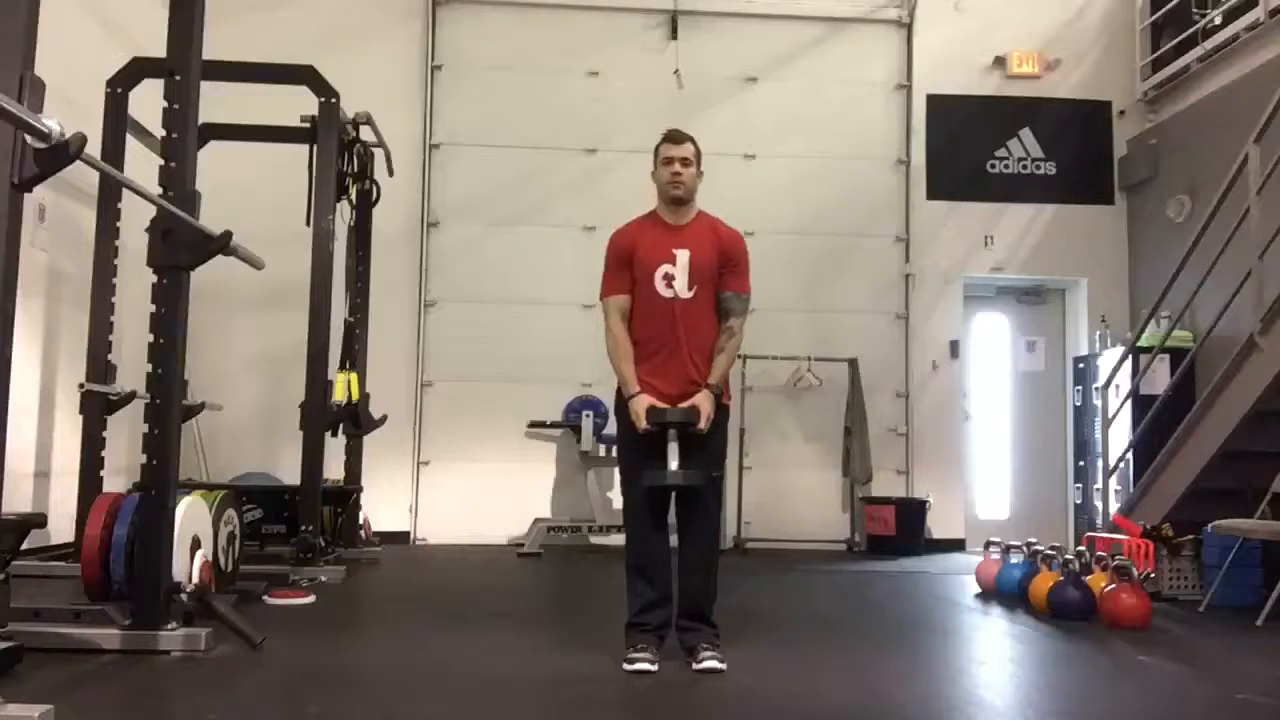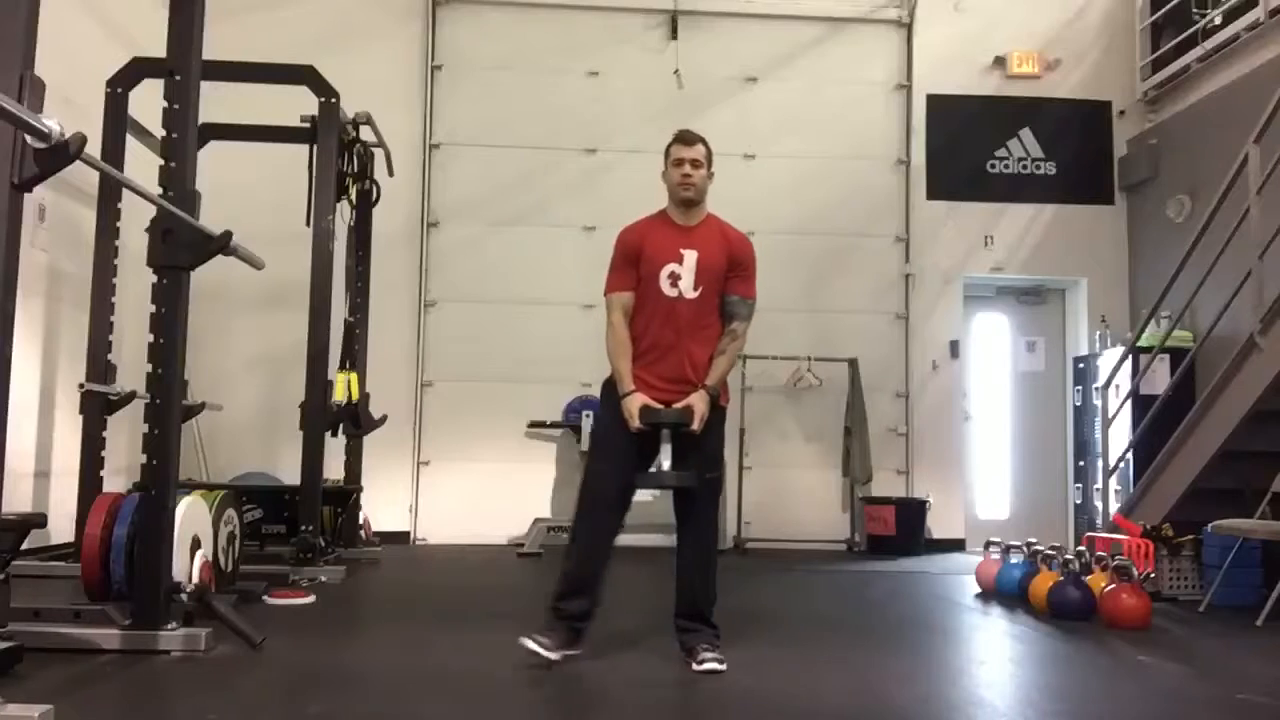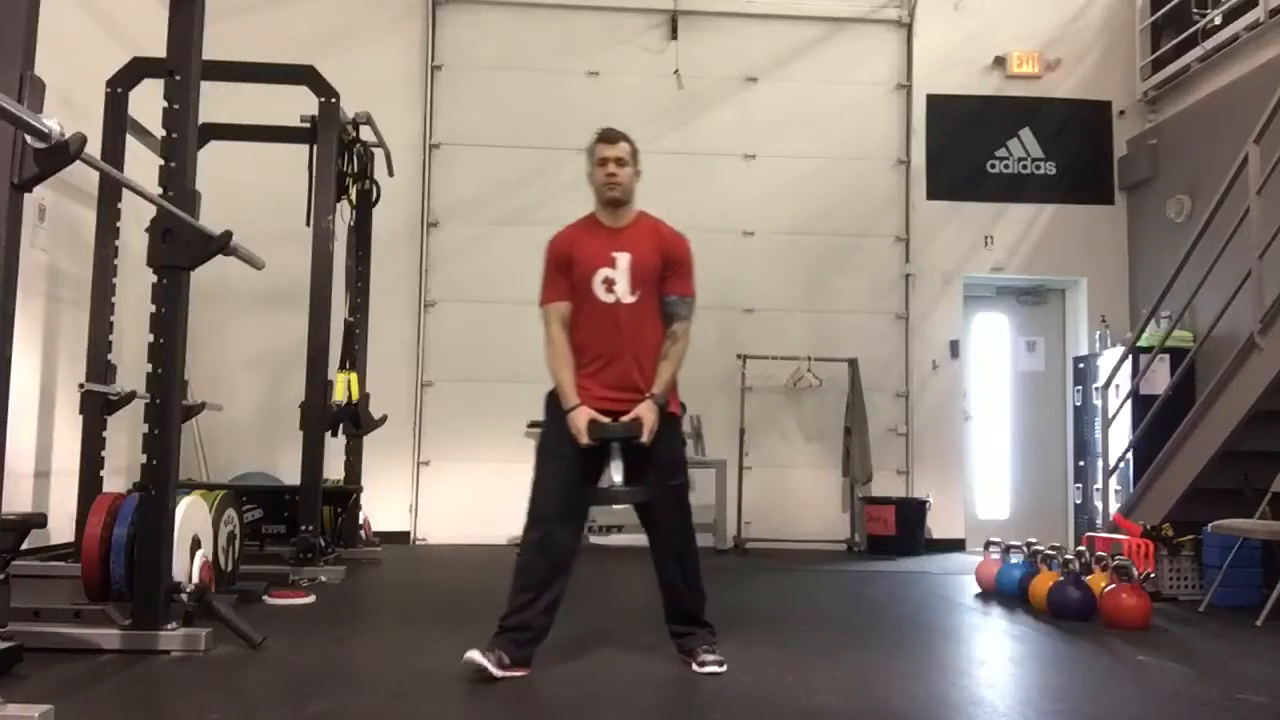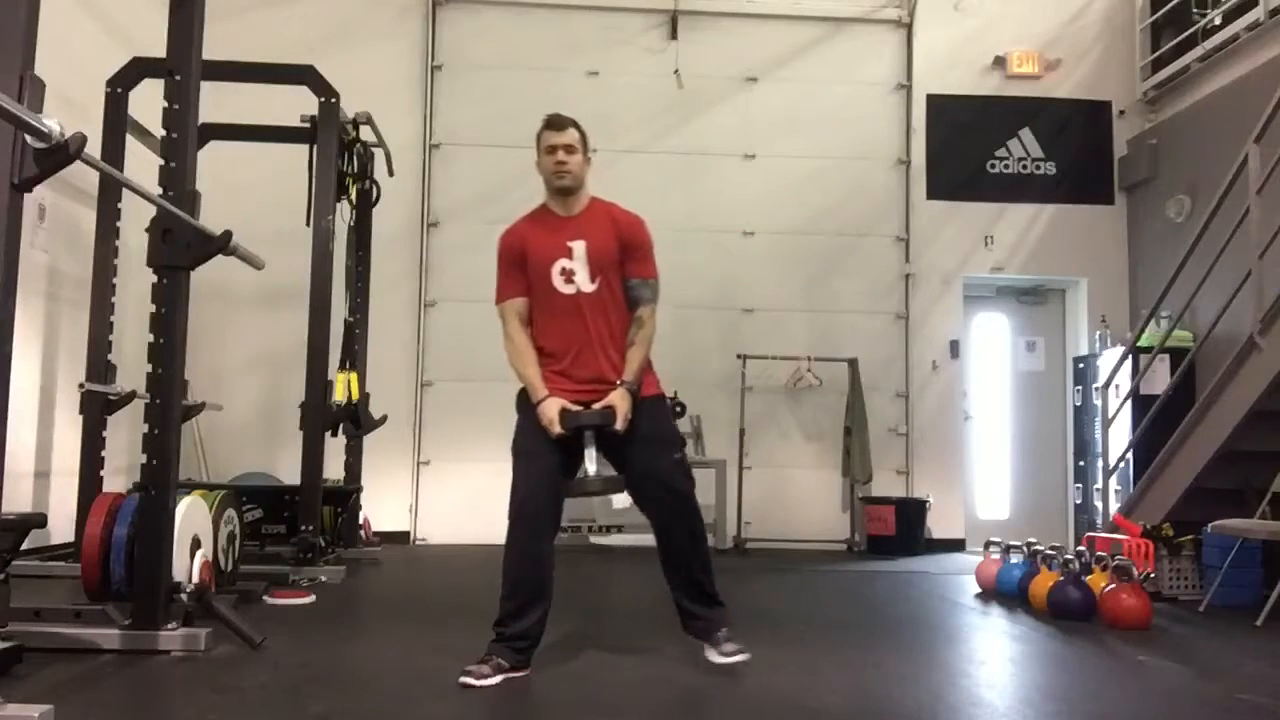
dt=0.4s
person 1, frame 1
left shoulder: (726, 241)
right shoulder: (627, 240)
left elbow: (733, 324)
right elbow: (616, 322)
left wrist: (710, 390)
right wrist: (633, 392)
left hip: (704, 400)
right hip: (642, 399)
left knee: (701, 518)
right knee: (644, 518)
left ankle: (699, 633)
right ankle: (645, 633)
person 1, frame 2
left shoulder: (736, 246)
right shoulder: (635, 238)
left elbow: (737, 327)
right elbow: (619, 317)
left wrist: (707, 392)
right wrist: (629, 390)
left hip: (700, 401)
right hip: (632, 394)
left knee: (699, 519)
right knee: (598, 507)
left ankle: (698, 634)
right ankle: (566, 626)
person 1, frame 3
left shoulder: (670, 243)
right shoulder: (565, 244)
left elbow: (679, 329)
right elbow: (557, 329)
left wrist: (654, 400)
right wrist: (572, 405)
left hip: (653, 407)
right hip: (580, 406)
left knee: (671, 526)
right knee: (550, 521)
left ankle: (693, 637)
right ankle: (513, 647)
person 1, frame 4
left shoulder: (625, 227)
right shoulder: (517, 239)
left elbow: (644, 314)
right elbow: (515, 326)
left wrist: (626, 389)
right wrist: (542, 397)
left hip: (630, 394)
right hip: (550, 401)
left knee: (675, 505)
right knee: (530, 521)
left ankle: (709, 625)
right ankle: (511, 649)
